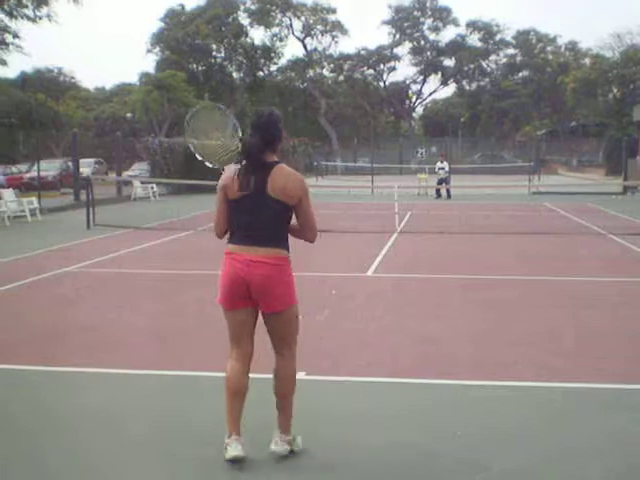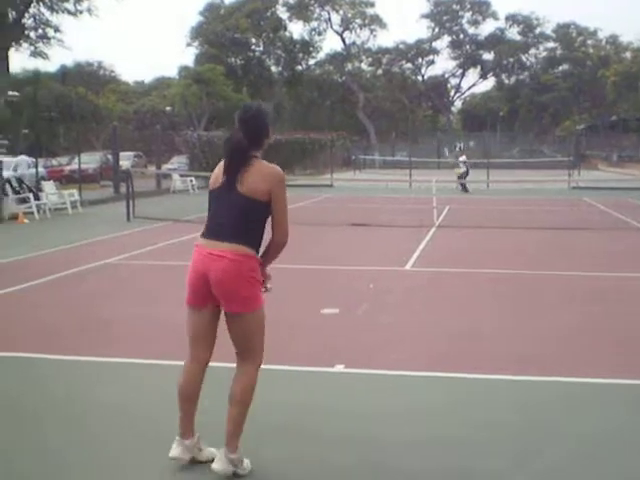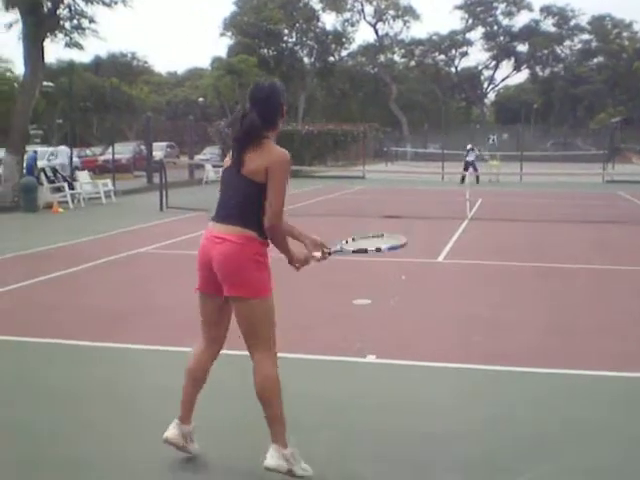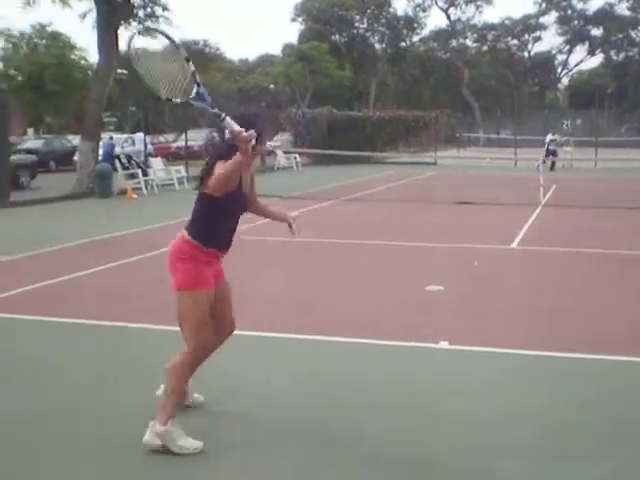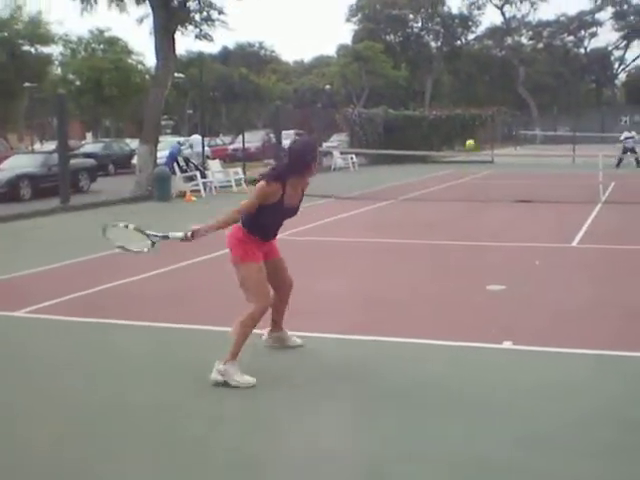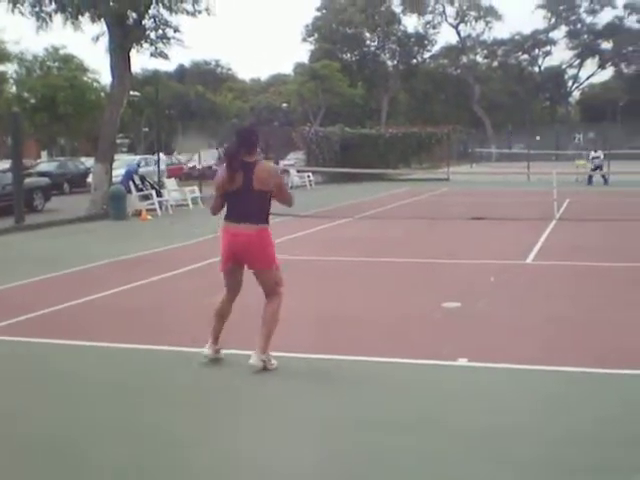
dt=0.7s
person 1, frame 1
left shoulder: (230, 176)
right shoulder: (293, 180)
left elbow: (220, 230)
right elbow: (310, 234)
left hip: (236, 267)
right hip: (273, 270)
left knee: (239, 356)
right knee: (285, 354)
left ankle: (233, 439)
right ankle: (284, 435)
person 1, frame 2
left shoulder: (221, 166)
right shoulder: (272, 174)
left elbow: (222, 217)
right elbow: (281, 237)
right wrist: (262, 267)
left hip: (203, 259)
right hip: (237, 267)
left knee: (197, 357)
right knee: (248, 363)
left ankle: (186, 441)
person 1, frame 3
left shoulder: (238, 148)
right shoulder: (277, 156)
right elbow: (271, 222)
left wrist: (304, 238)
right wrist: (292, 253)
left hip: (212, 244)
right hip: (242, 253)
left knee: (209, 343)
right knee: (263, 354)
left ankle: (182, 426)
person 1, frame 4
left shoulder: (245, 173)
right shoulder: (226, 168)
left elbow: (251, 203)
right elbow: (214, 190)
left wrist: (283, 216)
right wrist: (244, 157)
left hip: (210, 258)
right hip: (190, 256)
left knee: (224, 327)
right knee: (196, 344)
left ankle: (174, 385)
right ankle: (162, 426)
person 1, frame 5
left shoulder: (300, 183)
right shoulder: (272, 186)
right elbow: (240, 212)
right wrist: (207, 229)
left hip: (264, 241)
right hip: (245, 241)
left knee: (285, 285)
right knee: (260, 303)
left ankle: (276, 332)
right ankle: (225, 366)
person 1, frame 6
left shoulder: (225, 173)
right shoulder: (269, 171)
left elbow: (214, 210)
right elbow: (288, 201)
left hip: (230, 237)
right hip: (256, 239)
left knee: (230, 293)
right knee: (273, 295)
left ankle: (212, 345)
right ankle: (261, 354)
